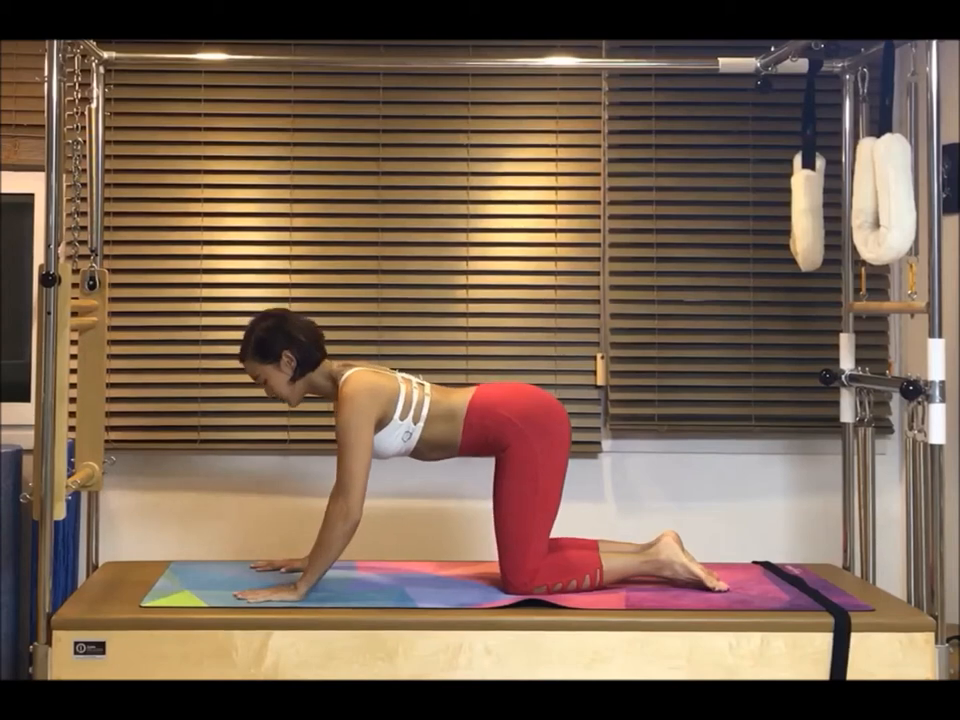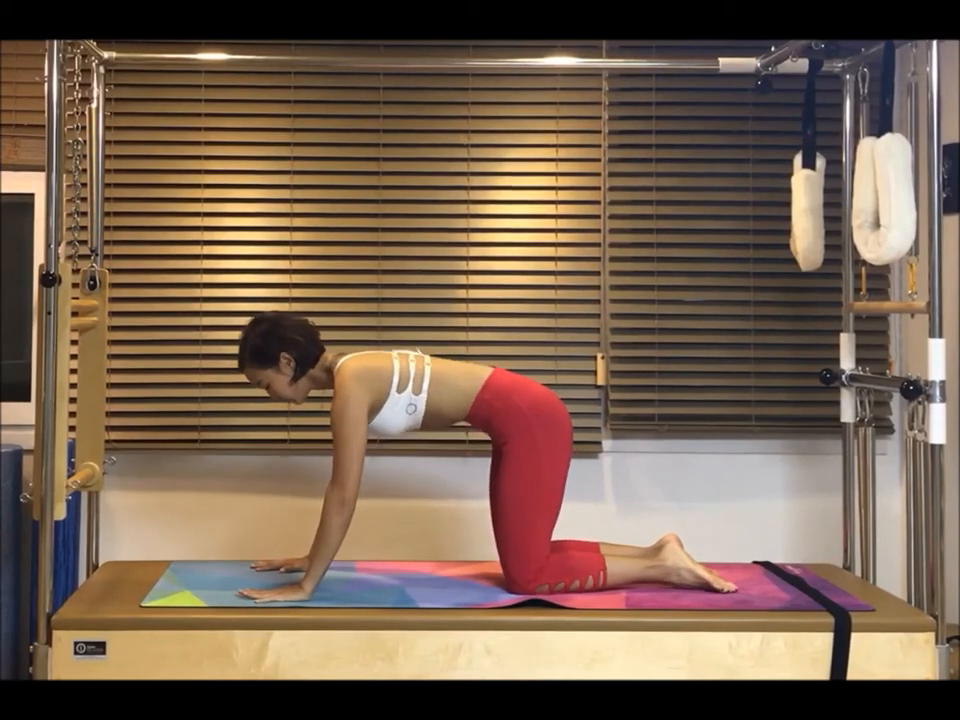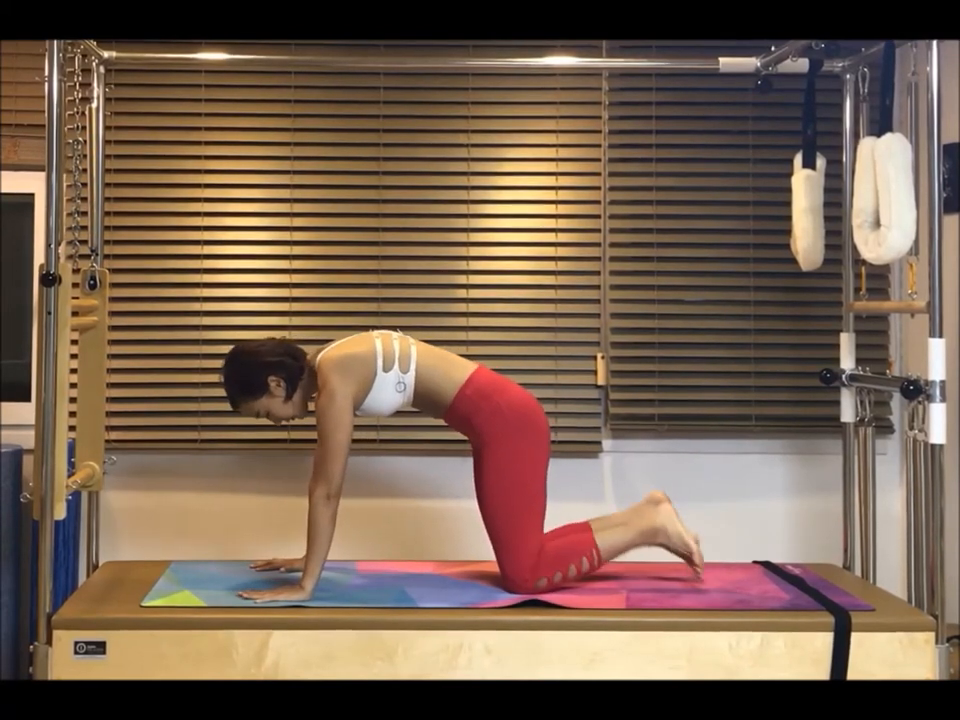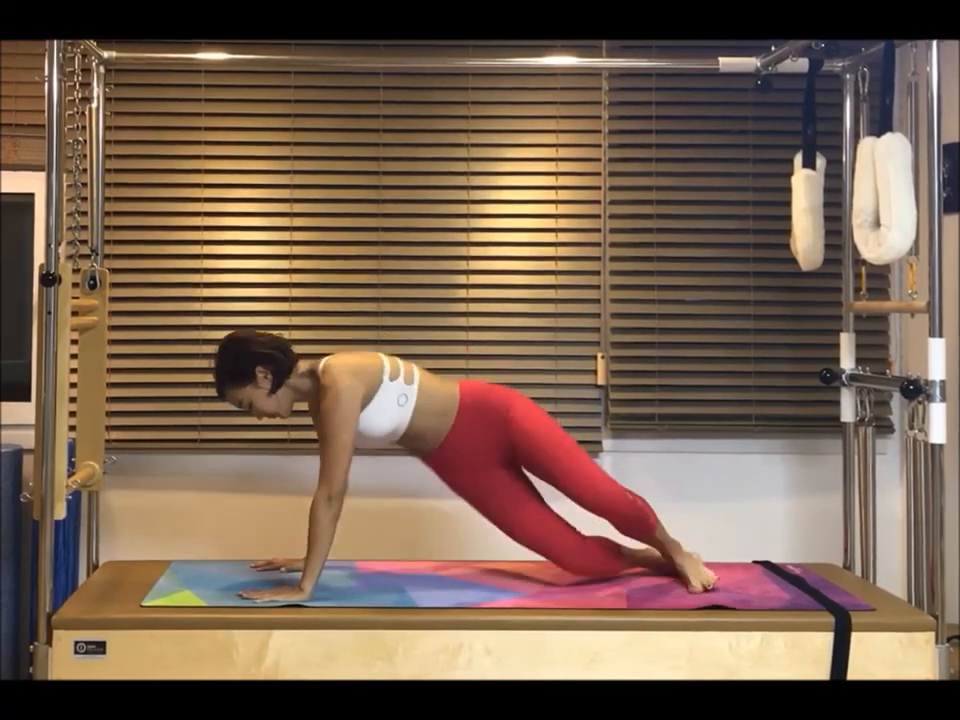
dt=1s
person 1, frame 1
left shoulder: (354, 398)
right shoulder: (350, 382)
left elbow: (349, 510)
right elbow: (345, 489)
left wrist: (299, 587)
right wrist: (310, 560)
left hip: (526, 426)
right hip: (524, 416)
left knee: (522, 577)
right knee: (525, 554)
left ankle: (658, 561)
right ankle: (653, 548)
person 1, frame 2
left shoulder: (350, 386)
right shoulder: (352, 374)
left elbow: (343, 497)
right elbow: (340, 489)
left wrist: (306, 584)
right wrist: (311, 557)
left hip: (529, 420)
right hip: (522, 418)
left knee: (526, 576)
right knee: (524, 555)
left ankle: (661, 567)
right ankle: (654, 551)
person 1, frame 3
left shoulder: (334, 379)
right shoulder: (328, 367)
left elbow: (327, 491)
right elbow: (324, 483)
left wrist: (305, 585)
right wrist: (308, 558)
left hip: (503, 418)
right hip: (497, 416)
left knee: (524, 574)
right knee: (522, 555)
left ankle: (651, 526)
right ankle: (645, 513)
person 1, frame 4
left shoulder: (339, 381)
right shoulder: (319, 397)
left elbow: (330, 494)
right elbow: (331, 490)
left wrist: (305, 586)
right wrist: (307, 559)
left hip: (496, 413)
right hip: (459, 458)
left knee: (597, 493)
right knee: (574, 556)
left ankle: (674, 549)
right ankle: (652, 558)
